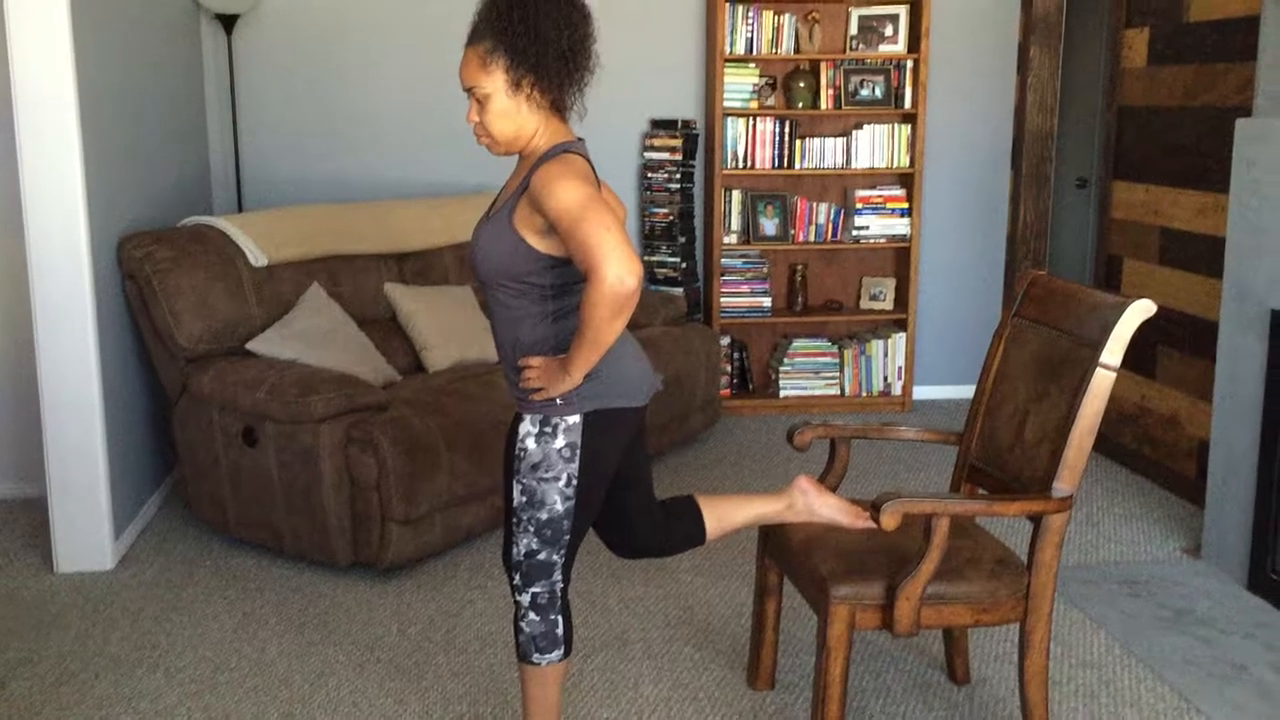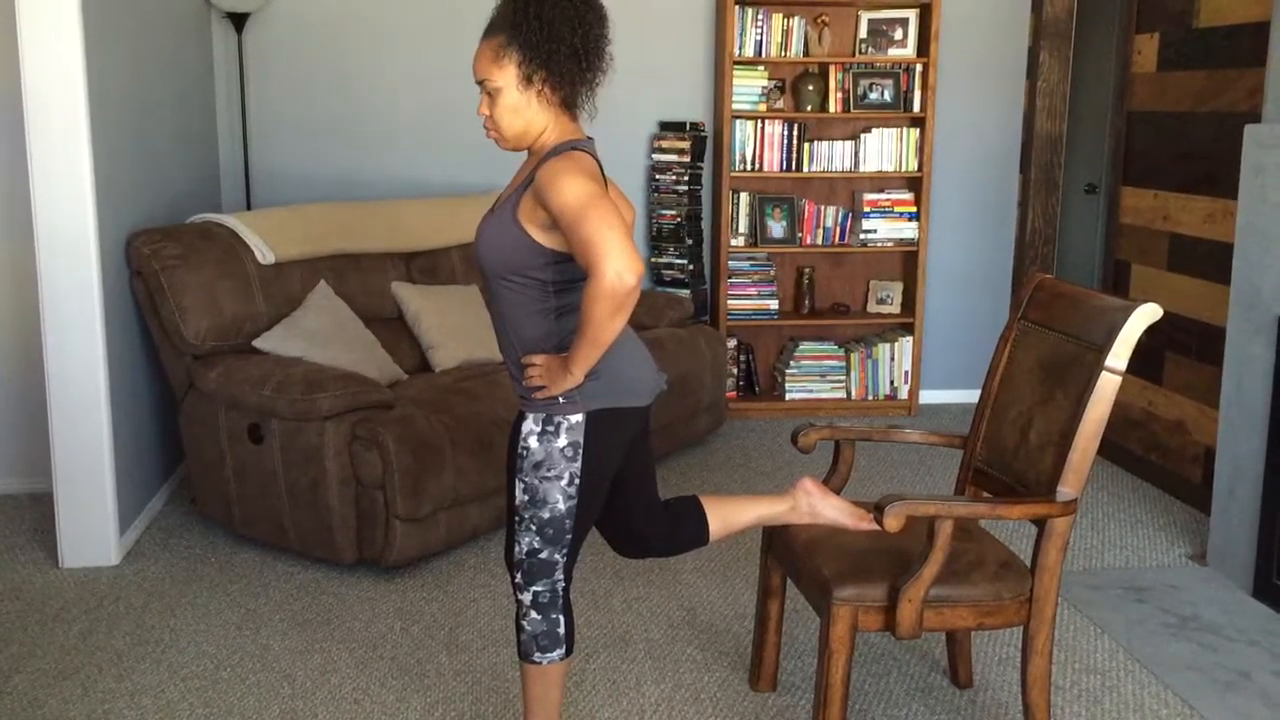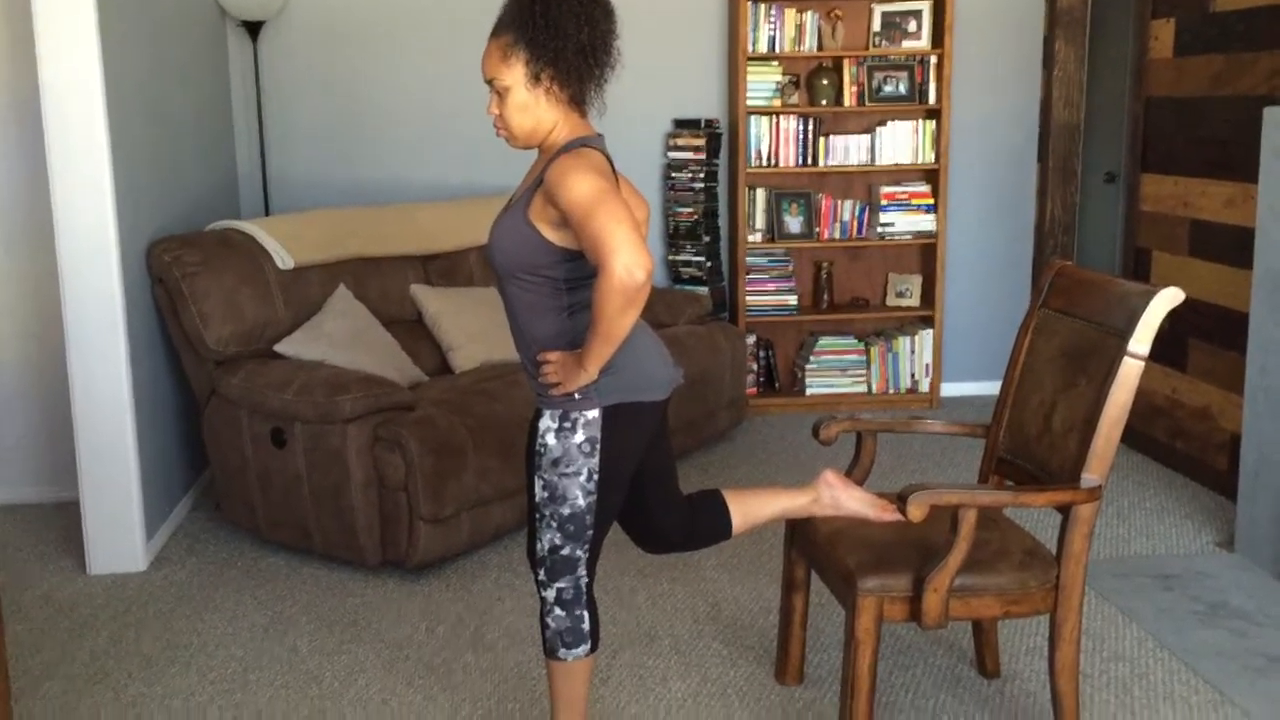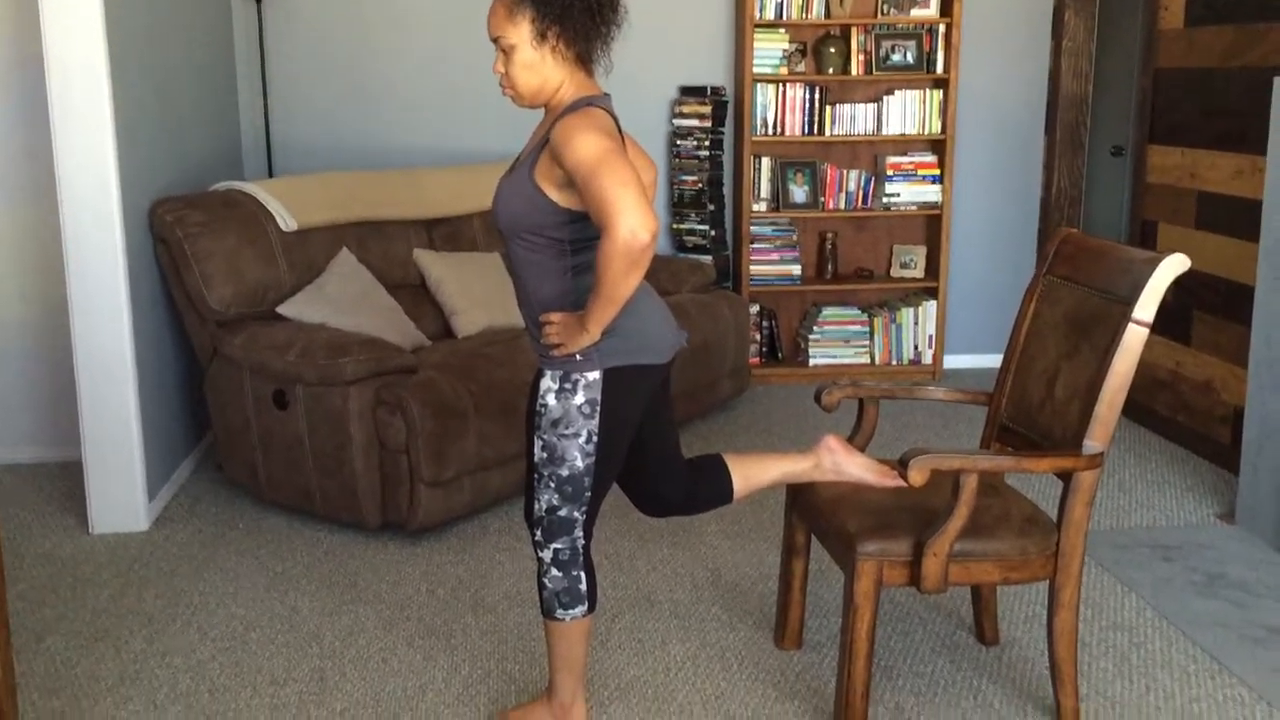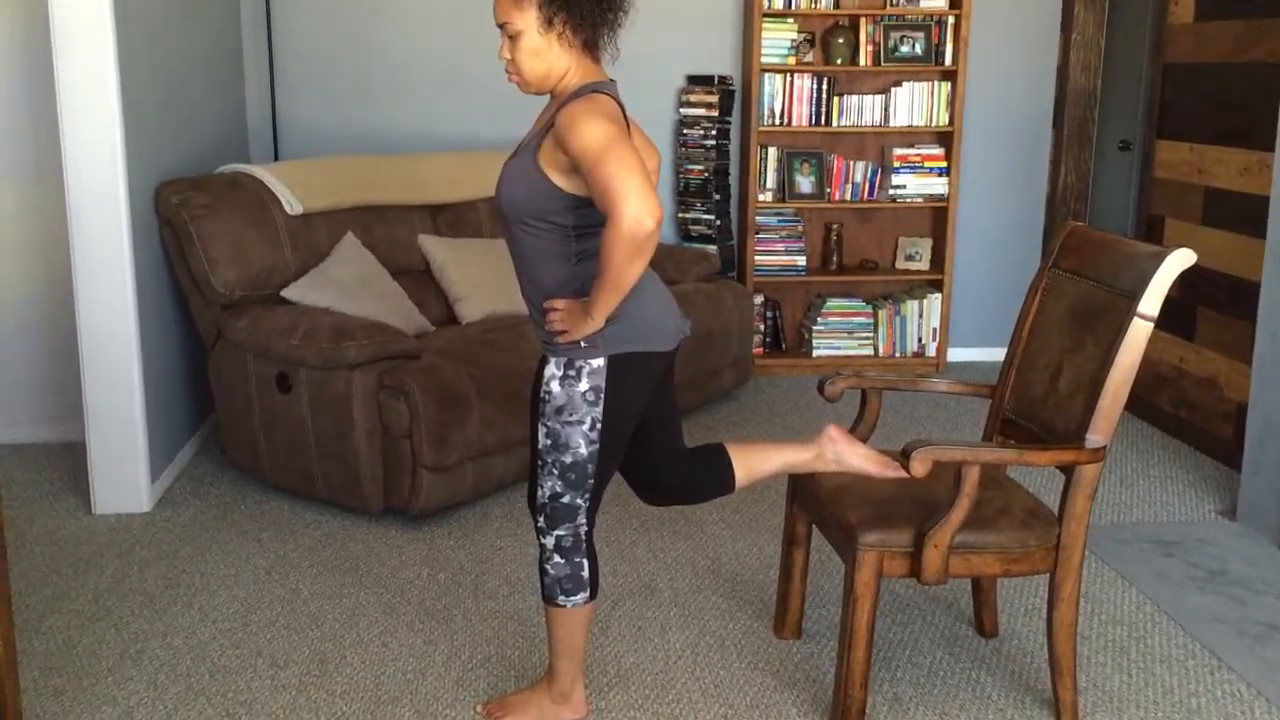
dt=1s
person 1, frame 1
left shoulder: (555, 176)
right shoulder: (548, 165)
left elbow: (619, 275)
right elbow: (614, 213)
left wrist: (571, 370)
left hip: (574, 408)
right hip: (605, 396)
left knee: (535, 574)
right knee: (641, 531)
right ankle: (791, 502)
person 1, frame 2
left shoulder: (561, 172)
right shoulder: (559, 162)
left elbow: (620, 272)
right elbow: (622, 215)
left wrist: (573, 368)
left hip: (580, 405)
right hip: (610, 395)
left knee: (538, 572)
right knee: (645, 531)
right ankle: (798, 503)
person 1, frame 3
left shoulder: (570, 169)
right shoulder: (571, 159)
left elbow: (630, 269)
right elbow: (636, 211)
left wrist: (586, 364)
left hip: (597, 401)
right hip: (626, 389)
left knee: (560, 569)
right knee: (667, 525)
right ankle: (818, 497)
person 1, frame 4
left shoulder: (576, 128)
right shoulder: (576, 117)
left elbow: (634, 230)
right elbow: (643, 172)
left wrist: (589, 324)
left hip: (600, 362)
right hip: (630, 349)
left knee: (558, 528)
right knee: (667, 488)
right ankle: (818, 462)
person 1, frame 5
left shoulder: (582, 115)
right shoulder: (580, 104)
left elbow: (639, 217)
right elbow: (647, 162)
left wrist: (594, 312)
left hip: (602, 350)
right hip: (634, 337)
left knee: (560, 516)
right knee: (668, 478)
right ankle: (821, 451)
